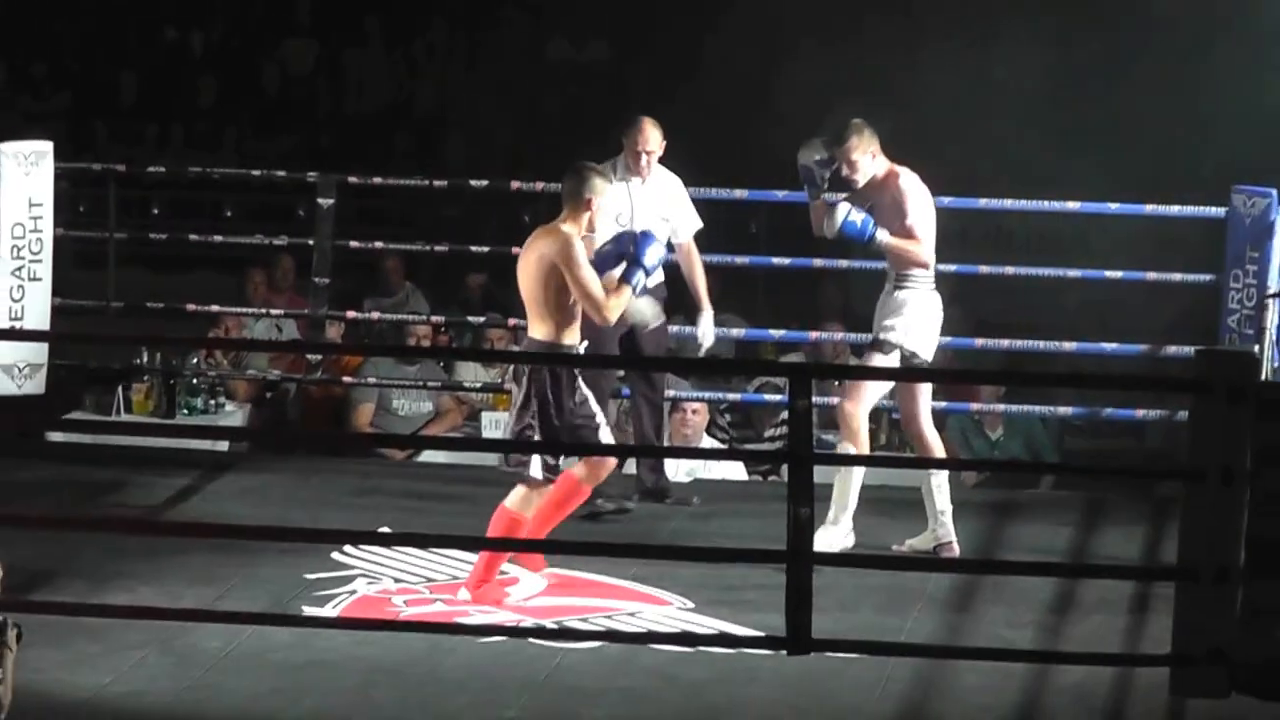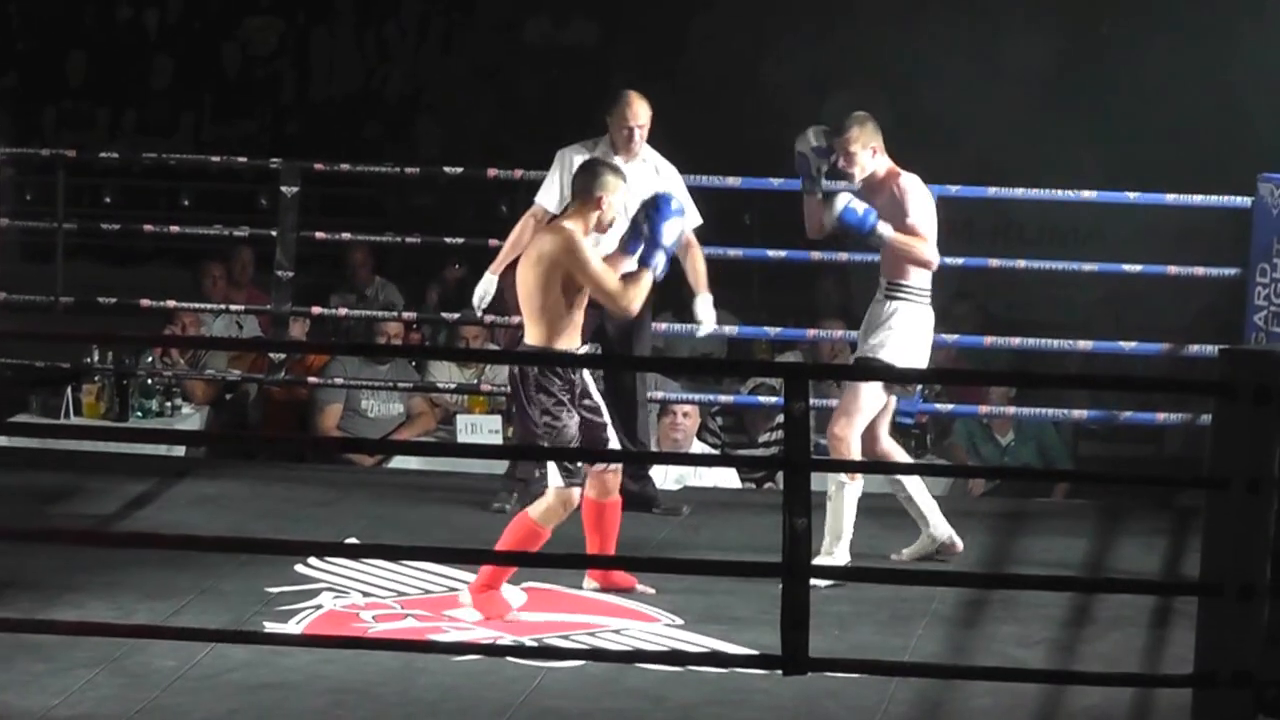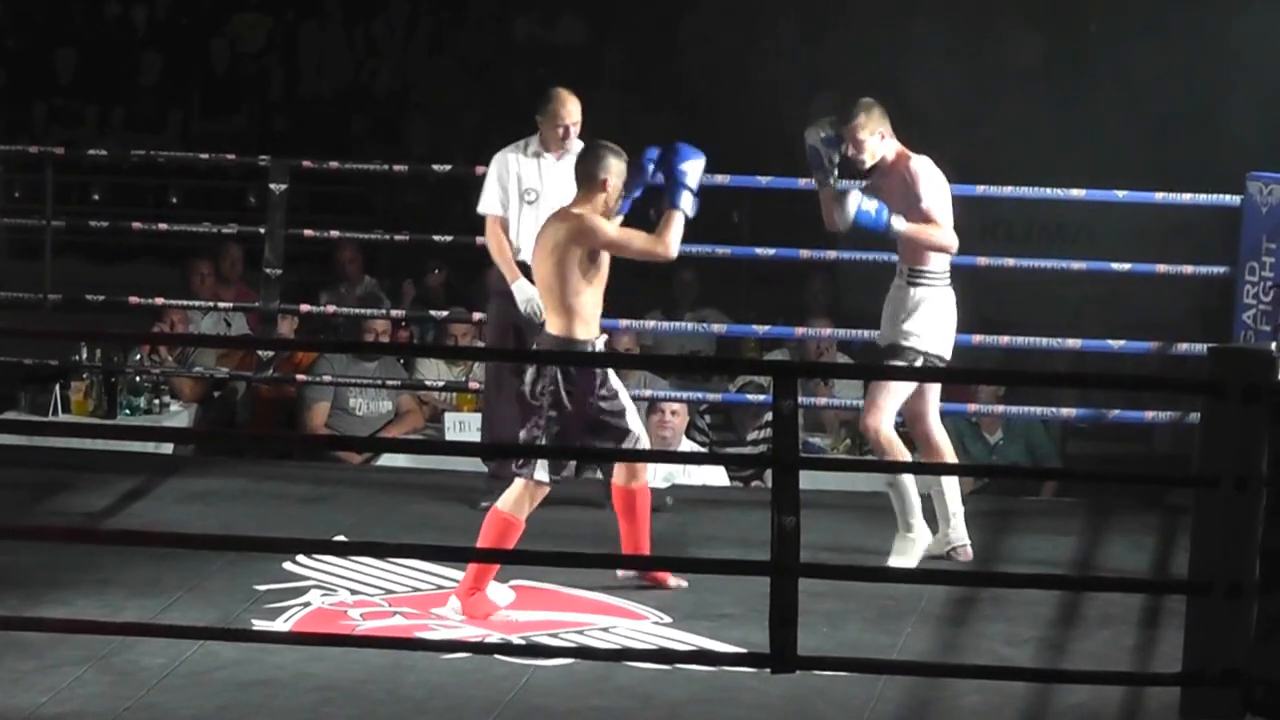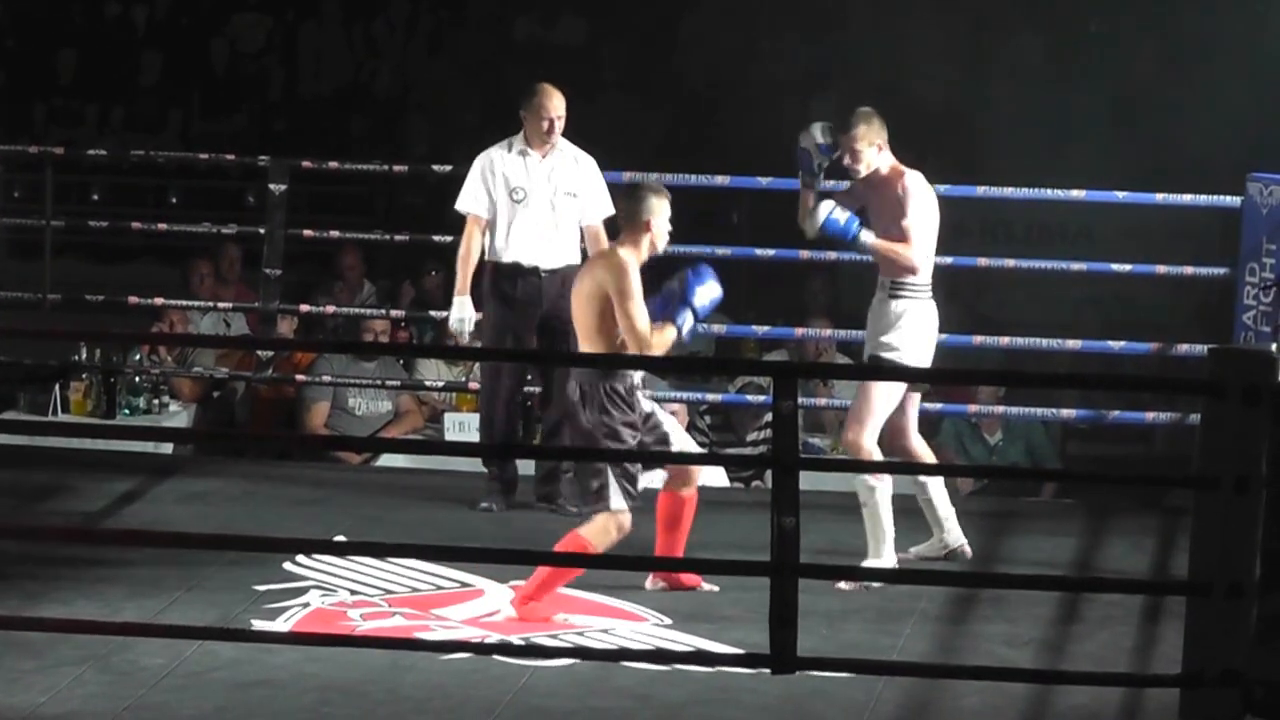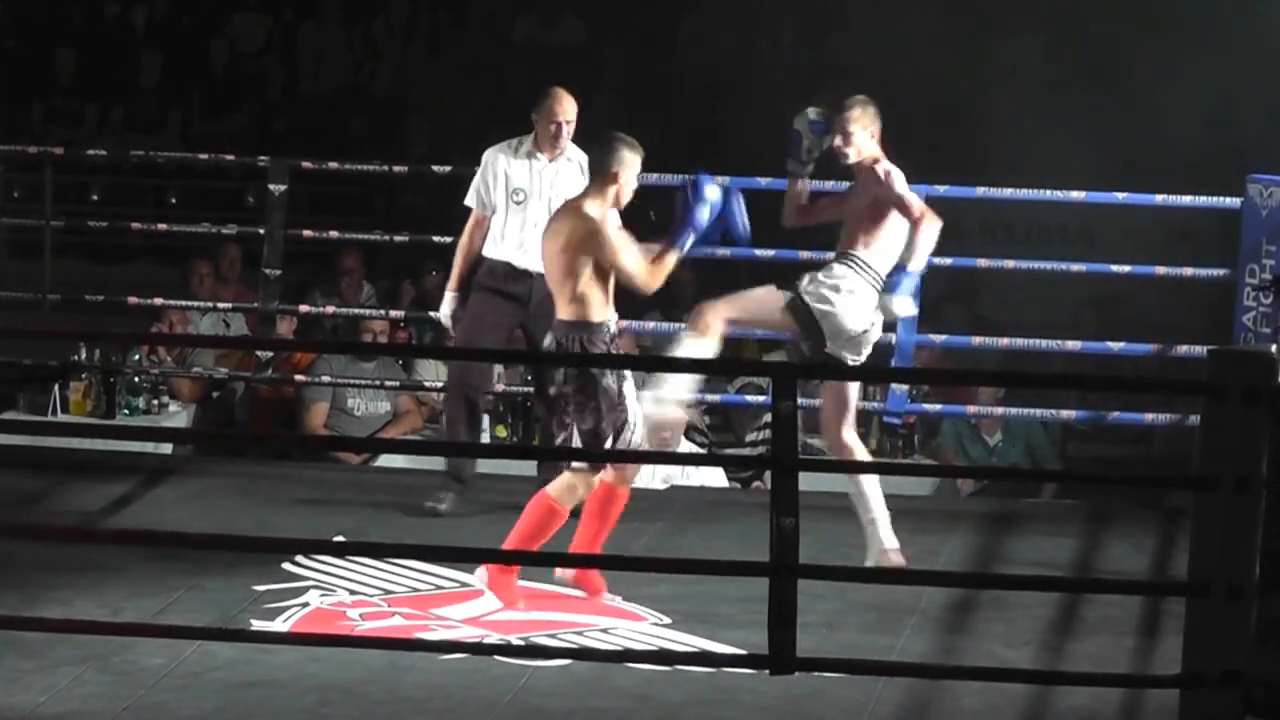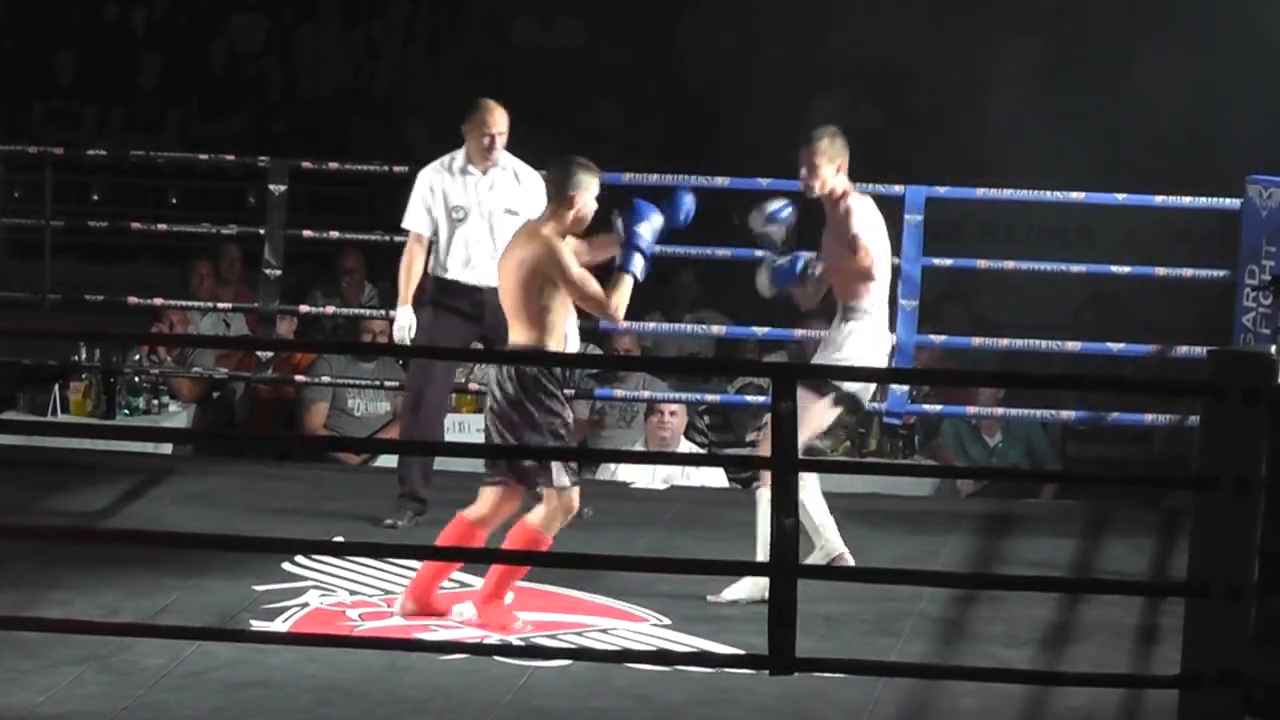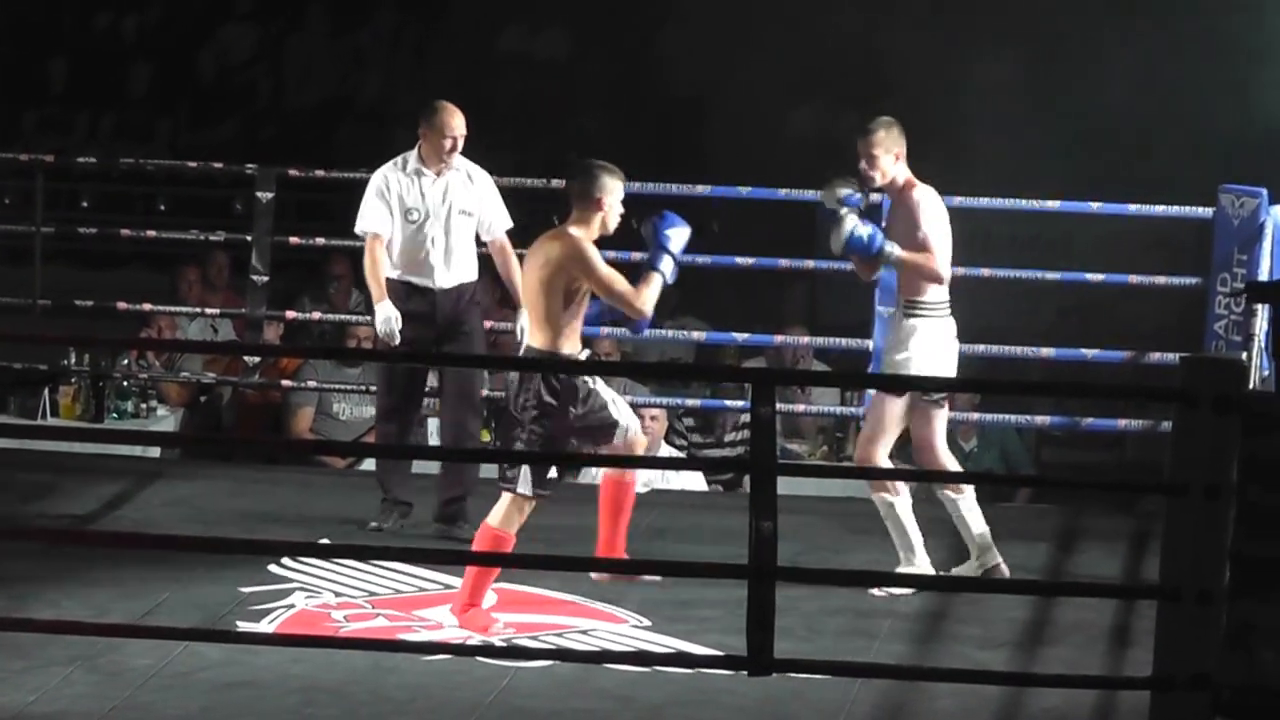
dt=0.4s
person 1, frame 1
left shoulder: (905, 186)
right shoulder: (872, 191)
left elbow: (924, 256)
right elbow: (822, 229)
left wrist: (871, 234)
right wrist: (815, 185)
left hip: (912, 306)
right hip: (900, 303)
left knee: (852, 408)
right knee: (918, 424)
left ankle: (837, 527)
right ankle: (941, 534)
person 1, frame 2
left shoulder: (905, 186)
right shoulder: (870, 189)
left elbow: (929, 255)
right elbow: (815, 230)
left wrist: (873, 226)
right wrist: (810, 179)
left hip: (904, 318)
right hip: (885, 312)
left knee: (842, 432)
right knee: (872, 437)
right ankle: (937, 530)
person 1, frame 3
left shoulder: (917, 170)
right shoulder: (881, 177)
left elbow: (947, 240)
right elbow: (834, 221)
left wrist: (887, 222)
right wrist: (823, 170)
left hip: (925, 303)
right hip: (906, 298)
left knee: (875, 421)
right knee: (921, 420)
person 1, frame 4
left shoulder: (907, 186)
right shoulder: (870, 187)
left elbow: (913, 259)
right elbow: (809, 220)
left wrist: (855, 234)
right wrist: (809, 173)
left hip: (906, 316)
right hip: (888, 312)
left knee: (857, 436)
right knee: (901, 431)
right ankle: (949, 535)
person 1, frame 5
left shoulder: (884, 176)
right shoulder: (858, 190)
left elbow: (927, 219)
right elbow: (794, 218)
left wrist: (904, 274)
right wrist: (802, 167)
left hip: (839, 289)
right hip: (862, 314)
left knee: (711, 313)
right knee: (838, 433)
left ankle: (665, 399)
person 1, frame 6
left shoulder: (854, 210)
right shoulder: (836, 218)
left elbow: (871, 272)
right elbow: (809, 300)
left wrist: (806, 269)
right wrist: (783, 259)
left hip: (857, 340)
right hip: (849, 340)
left knee: (775, 450)
left ankle: (765, 574)
right ankle: (830, 548)
person 1, frame 7
left shoulder: (919, 200)
right shoulder: (898, 204)
left elbow: (939, 270)
right elbow: (866, 270)
left wrist: (882, 248)
right wrist: (848, 223)
left hip: (923, 336)
right hip: (915, 331)
left knee: (868, 453)
right knee: (931, 452)
left ankle: (915, 561)
right ankle: (986, 555)
person 2, frame 1
left shoulder: (548, 238)
right shoulder: (565, 244)
right elbow: (603, 313)
left wrist: (617, 261)
right wrist: (639, 270)
left hip: (561, 364)
right hip: (547, 369)
left knee: (600, 456)
right knee: (536, 481)
left ankle: (524, 540)
right ankle: (479, 582)
person 2, frame 2
left shoulder: (561, 237)
right shoulder: (566, 241)
left elbow: (599, 286)
right elbow: (626, 304)
left wrist: (638, 235)
right wrist: (659, 248)
left hip: (569, 371)
right hip: (546, 377)
left knee: (607, 469)
right knee: (565, 493)
left ankle: (602, 570)
right ankle: (484, 588)
person 2, frame 3
left shoulder: (575, 222)
right shoulder: (580, 225)
left elbow: (616, 234)
right elbow: (663, 250)
left wrist: (639, 180)
right wrist: (683, 192)
left hip: (588, 358)
right hip: (563, 364)
left knee: (635, 455)
right knee: (533, 484)
left ankle: (639, 561)
right ankle: (472, 589)
person 2, frame 4
left shoulder: (612, 264)
right shoulder: (620, 268)
right elbow: (646, 347)
left wrist: (670, 302)
right wrist: (688, 311)
left hip: (621, 392)
right hip: (602, 397)
left knee: (687, 466)
right knee: (614, 520)
left ankle: (668, 570)
right ankle: (529, 595)
person 2, frame 5
left shoulder: (575, 217)
right shoulder: (591, 223)
left elbow: (634, 256)
right elbow: (644, 282)
left wrist: (687, 227)
right wrist: (690, 229)
left hip: (595, 347)
right hip: (583, 349)
left knee: (624, 462)
right knee: (583, 474)
left ankle: (581, 567)
right ankle: (501, 571)
person 2, frame 6
left shoulder: (534, 238)
right shoulder: (549, 248)
left elbow: (584, 251)
right elbow: (610, 311)
left wrist: (629, 234)
right wrist: (636, 252)
left hip: (529, 376)
right hip: (535, 382)
left knee: (499, 498)
right knee: (562, 501)
left ankle: (424, 591)
right ankle: (489, 600)
person 2, frame 7
left shoulder: (556, 244)
right shoulder: (573, 249)
right elbow: (639, 309)
left wrist: (611, 303)
right wrist: (665, 256)
left hip: (570, 376)
right hip: (545, 382)
left knee: (632, 442)
right knee: (519, 498)
left ankle: (612, 555)
right ankle: (467, 604)
person 3, frame 1
left shoulder: (670, 185)
left elbow: (686, 249)
left wrist: (706, 309)
left hip: (649, 294)
left knee: (650, 389)
right knee: (601, 389)
left ankle: (651, 479)
person 3, frame 2
left shoulder: (663, 174)
right shoulder: (574, 159)
left elbow: (686, 241)
right elbow: (535, 220)
left wrist: (702, 296)
right wrist: (493, 274)
left knee: (629, 391)
left ankle: (636, 486)
person 3, frame 3
right shoulder: (508, 162)
right elbow: (494, 231)
right wrist: (519, 284)
right hip: (514, 281)
right knee: (504, 382)
right ankle: (500, 480)
person 3, frame 4
left shoulder: (582, 164)
right shoulder: (493, 161)
left elbow: (595, 236)
right elbow: (475, 230)
right wrist: (461, 294)
left hip: (565, 282)
right hip: (510, 281)
left knee: (563, 388)
right knee: (501, 385)
left ankle: (550, 486)
right ankle: (500, 483)
person 3, frame 5
left shoulder: (586, 172)
right shoulder: (498, 159)
right elbow: (477, 225)
right wrist: (452, 287)
left hip: (553, 288)
right hip: (498, 279)
right knee: (466, 376)
right ankle: (455, 480)
person 3, frame 6
left shoulder: (526, 179)
right shoulder: (435, 177)
right elbow: (416, 244)
right wrist: (405, 305)
left hip: (506, 297)
right hip: (447, 297)
right knee: (425, 395)
right ankle: (411, 497)
person 3, frame 7
left shoulder: (477, 180)
right shoulder: (388, 179)
left elbow: (500, 246)
right elbow: (375, 247)
left wrist: (524, 305)
right wrist: (383, 303)
left hip: (460, 299)
right hip: (407, 298)
left knee: (463, 403)
right knee: (397, 405)
left ankle: (452, 510)
right ankle: (393, 502)
